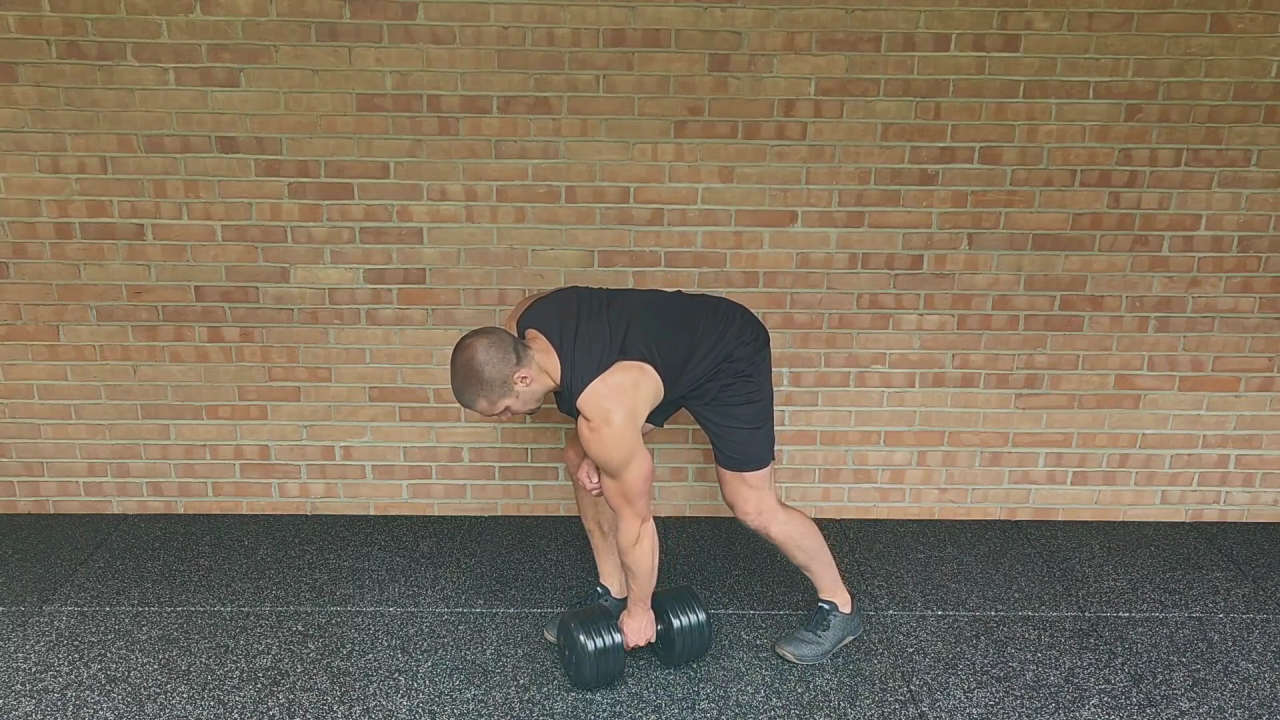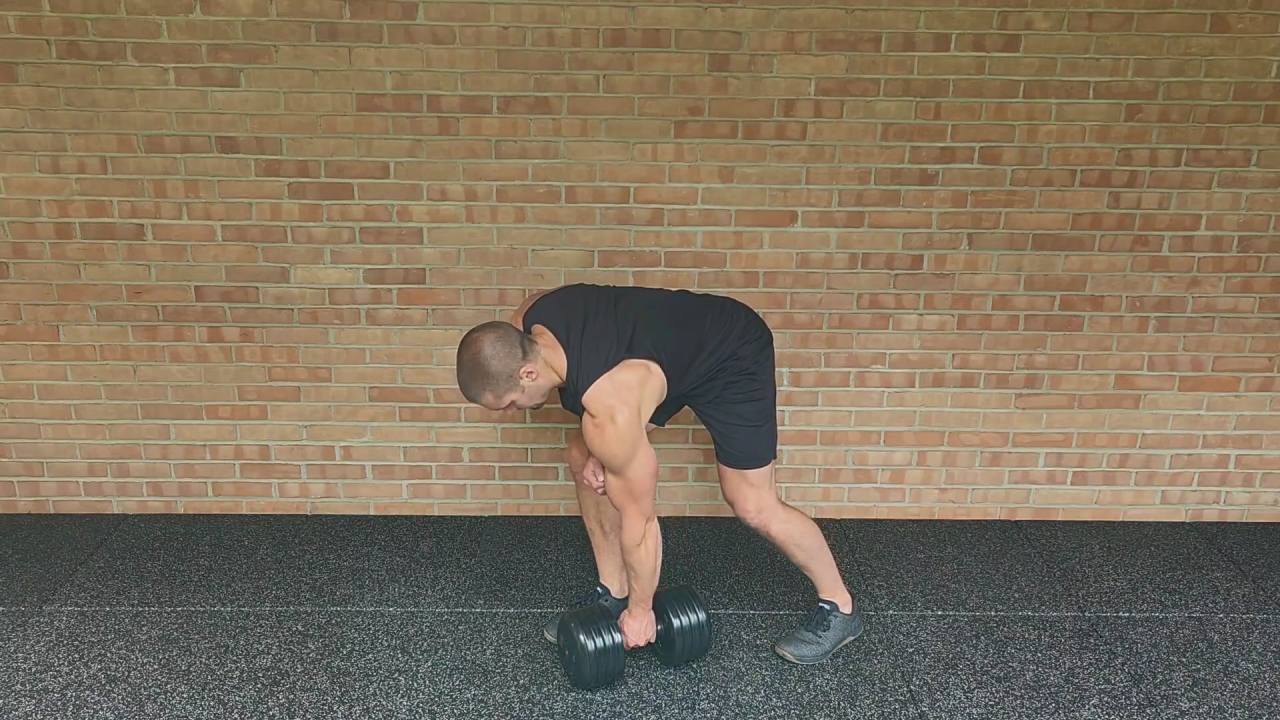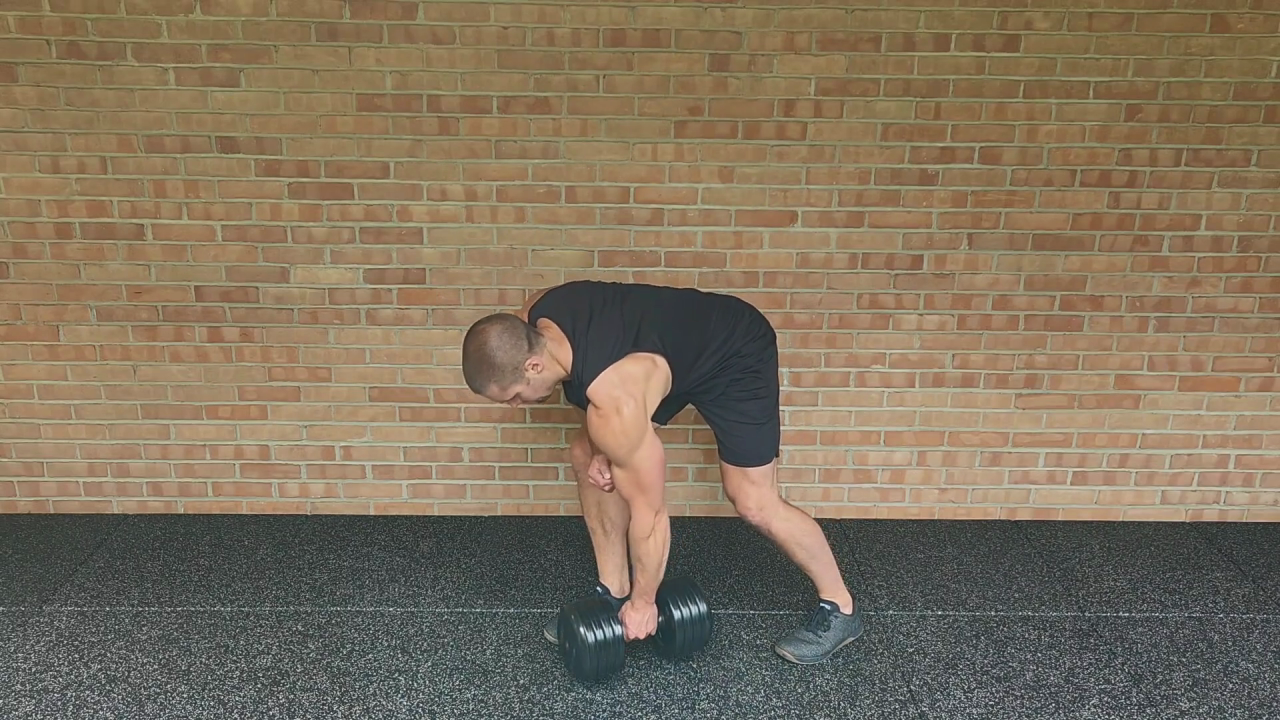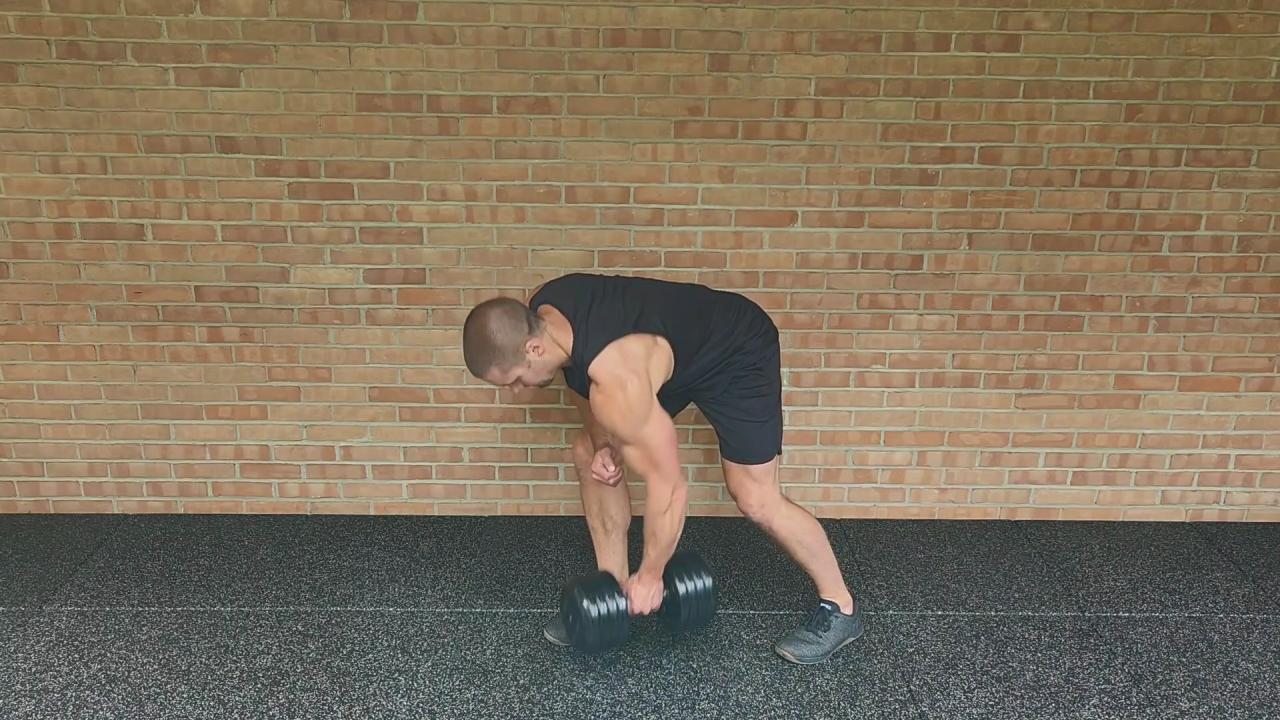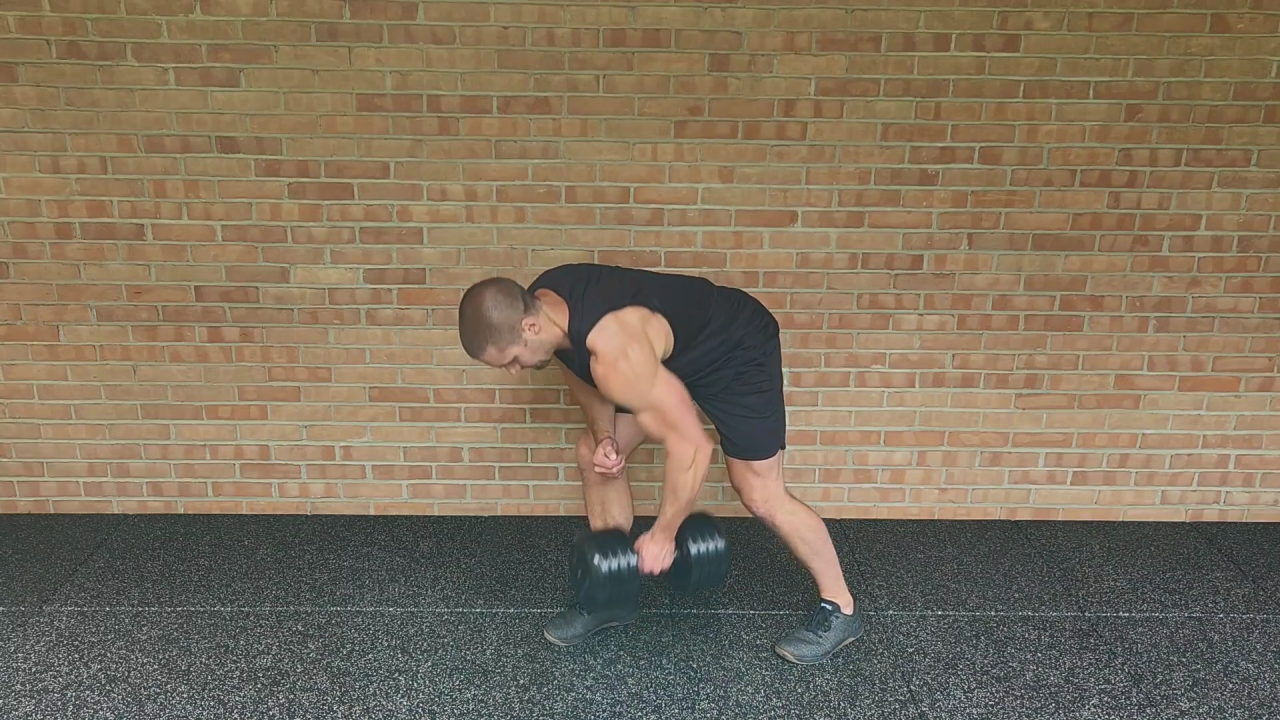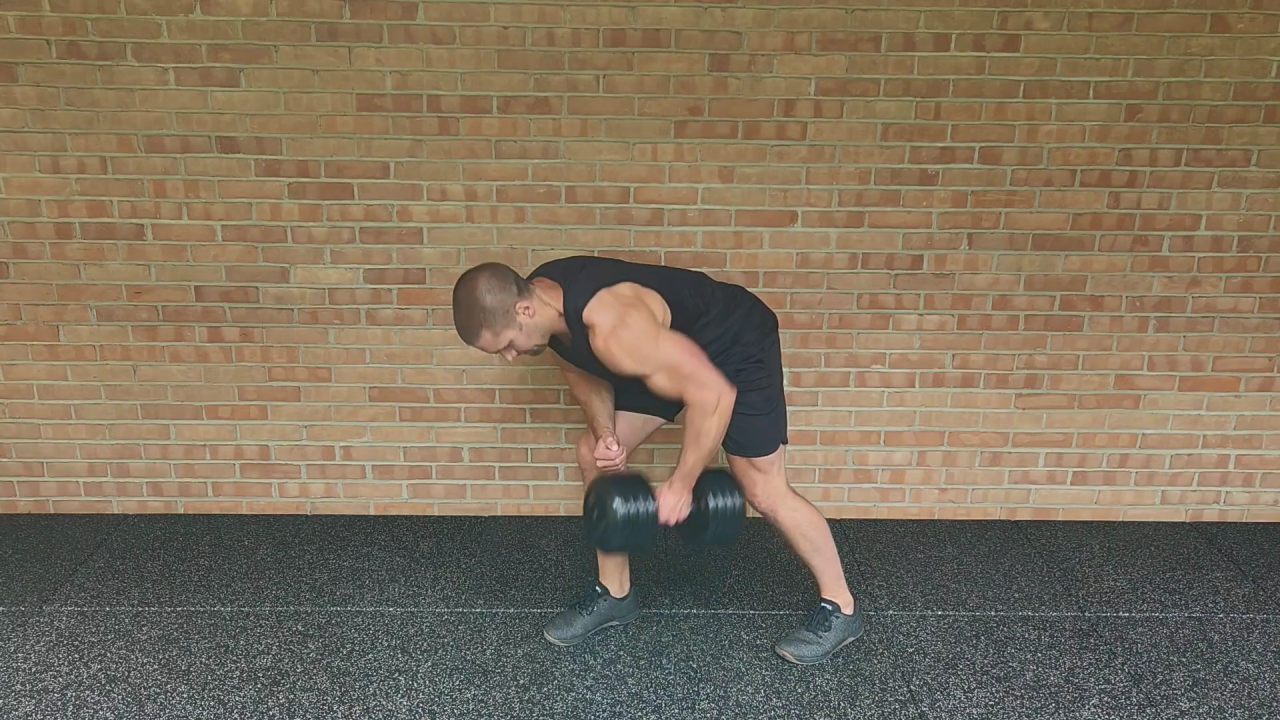
dt=0.1s
person 1, frame 1
left shoulder: (605, 408)
right shoulder: (520, 329)
left elbow: (634, 519)
left wrist: (639, 610)
right wrist: (592, 453)
left hip: (729, 357)
right hip: (670, 344)
left knee: (752, 507)
right knee: (580, 459)
left ankle: (839, 608)
right ankle: (612, 592)
person 1, frame 2
left shoulder: (610, 406)
right shoulder: (526, 327)
left elbow: (640, 519)
left wrist: (641, 611)
right wrist: (595, 450)
left hip: (732, 357)
right hip: (672, 345)
left knee: (752, 505)
right knee: (582, 458)
left ankle: (840, 608)
right ankle: (612, 593)
person 1, frame 3
left shoulder: (615, 399)
right shoulder: (531, 322)
left elbow: (649, 510)
left wrist: (644, 602)
right wrist: (600, 448)
left hip: (736, 356)
right hip: (676, 344)
left knee: (754, 503)
right knee: (585, 456)
left ankle: (840, 608)
right ankle: (614, 591)
person 1, frame 4
left shoulder: (615, 376)
right shoulder: (538, 314)
left elbow: (667, 488)
left wrist: (649, 577)
right wrist: (602, 441)
left hip: (738, 354)
right hip: (674, 353)
left knee: (756, 500)
right knee: (589, 456)
left ankle: (841, 607)
person 1, frame 5
left shoulder: (615, 354)
right shoulder: (535, 302)
left elbow: (691, 447)
right elbow: (581, 370)
left wrist: (662, 535)
right wrist: (603, 435)
left hip: (737, 349)
right hip: (674, 349)
left knee: (760, 495)
right knee: (591, 456)
left ankle: (841, 608)
person 1, frame 6
left shoulder: (612, 328)
right shoulder: (542, 301)
left elbow: (713, 398)
right elbow: (581, 367)
left wrist: (681, 486)
right wrist: (604, 430)
left hip: (738, 351)
right hip: (666, 353)
left knee: (763, 491)
right knee: (594, 455)
left ankle: (840, 607)
right ankle: (615, 593)
